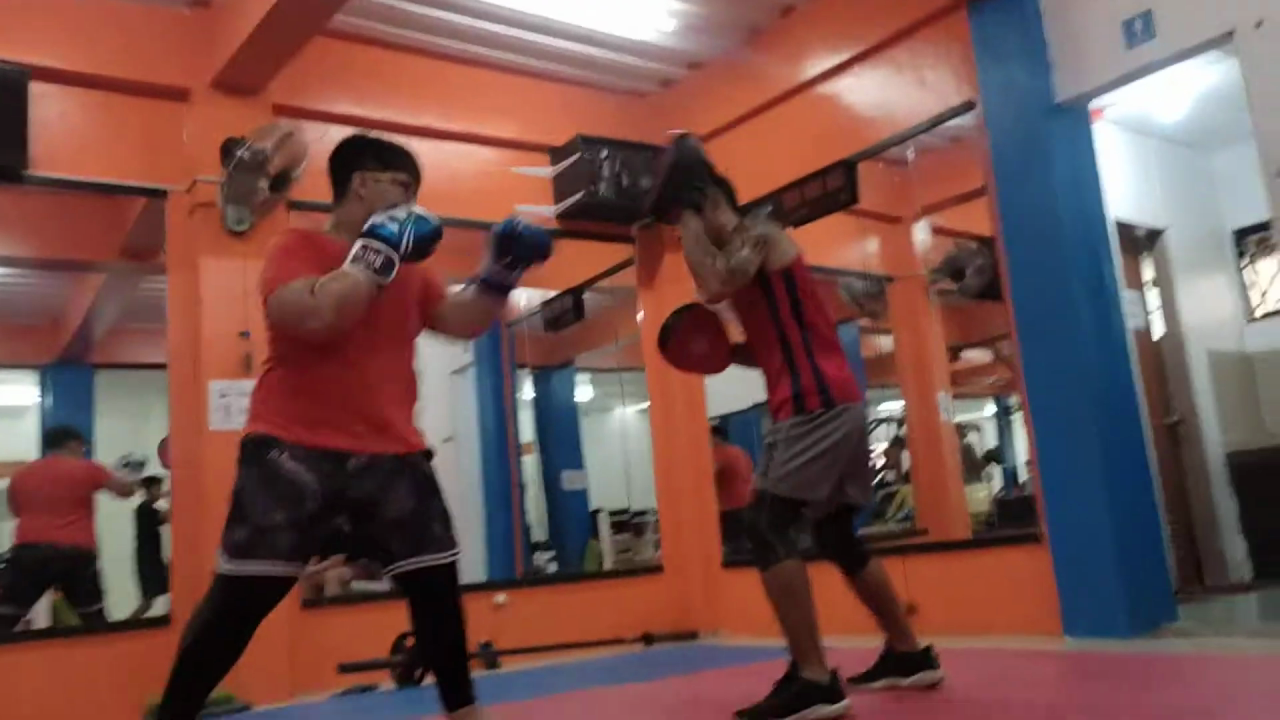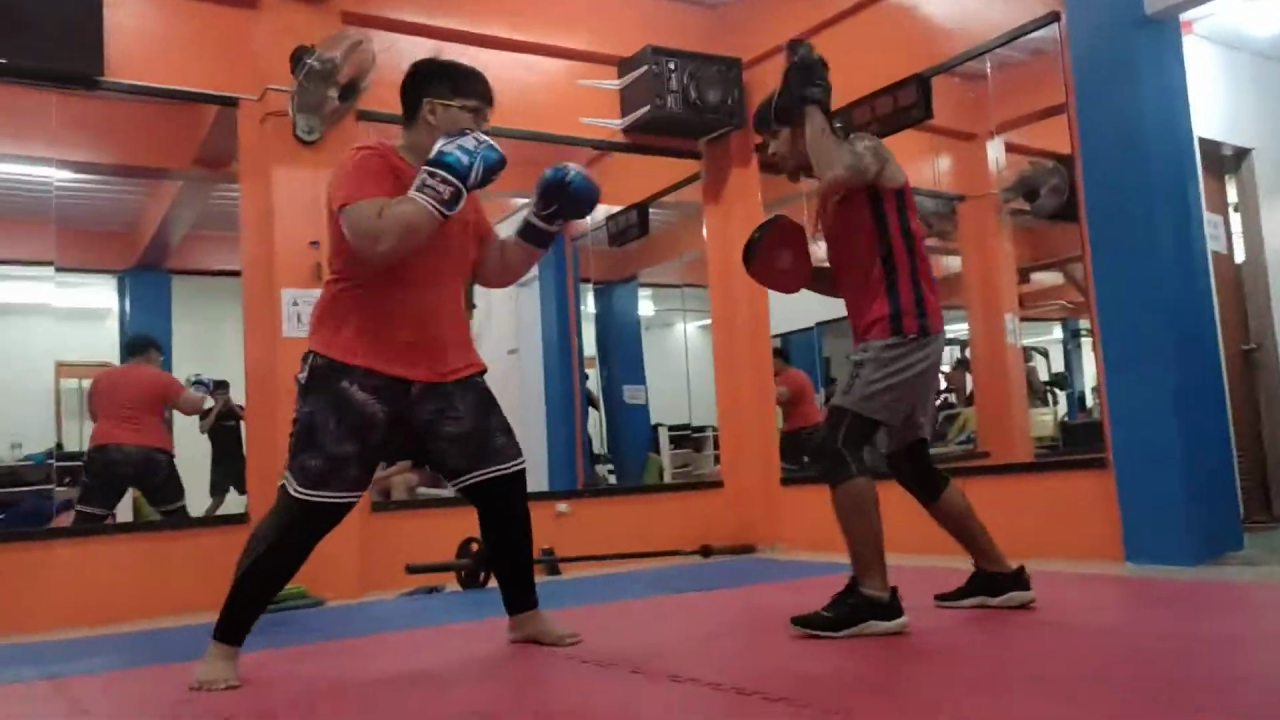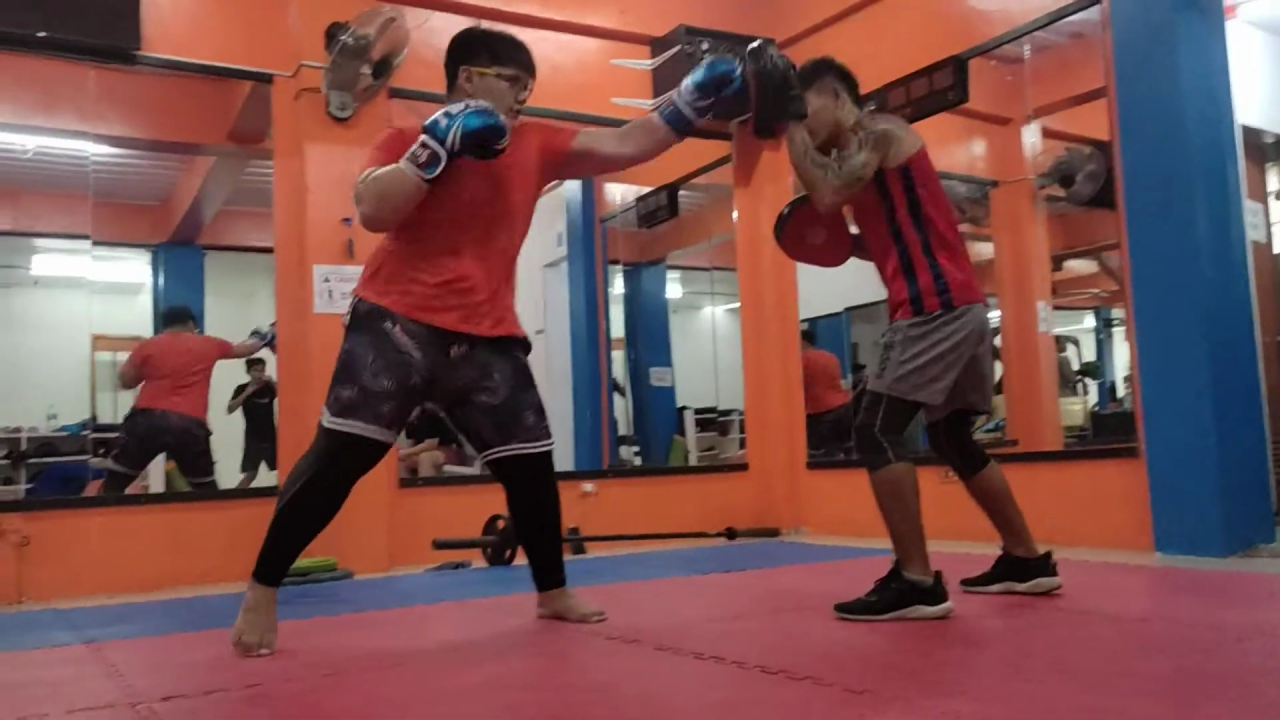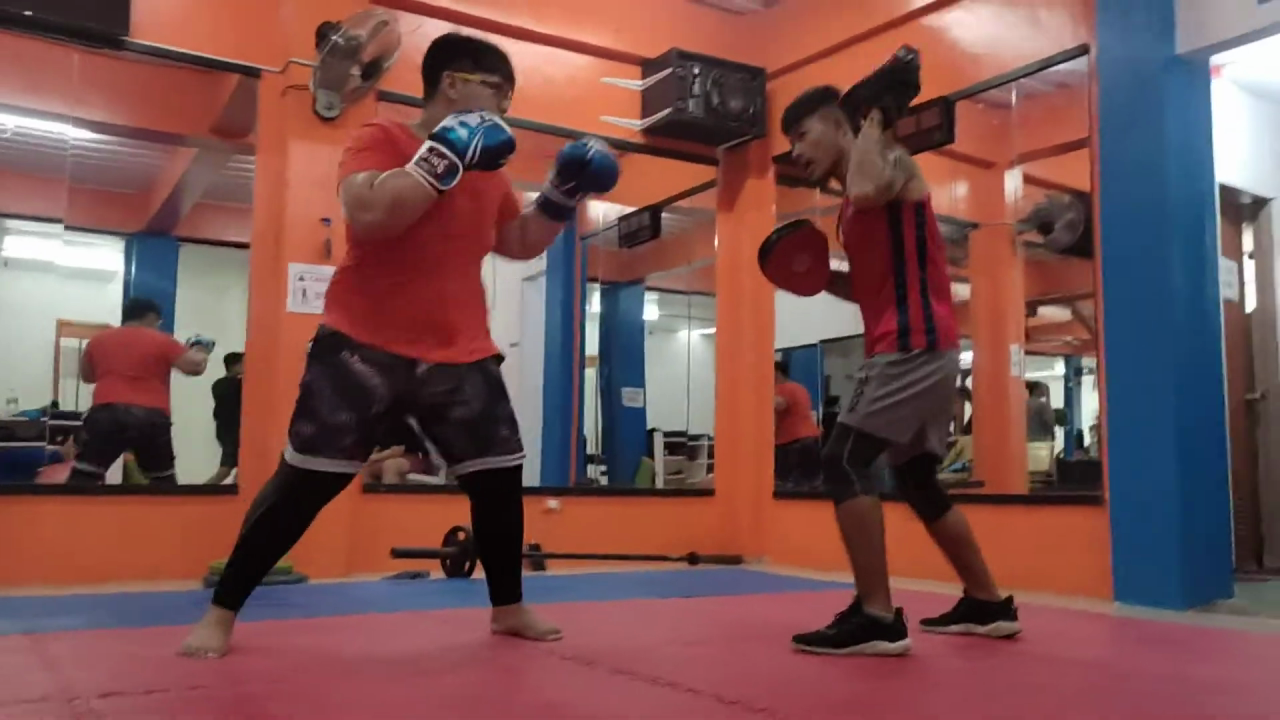
dt=0.3s
person 1, frame 1
left shoulder: (403, 268)
right shoulder: (299, 246)
left elbow: (464, 319)
right elbow: (313, 319)
left wrist: (501, 269)
right wrist: (379, 251)
left hip: (388, 455)
right hip: (294, 450)
left knee: (434, 579)
right knee: (244, 593)
person 1, frame 2
left shoulder: (461, 188)
right shoulder: (369, 163)
left elbow: (497, 271)
right elbow: (380, 242)
left wrist: (548, 215)
right wrist: (445, 180)
left hip: (447, 375)
right hip: (356, 372)
left knee: (505, 486)
right knee: (308, 512)
left ankle: (525, 616)
right ankle: (223, 645)
person 1, frame 3
left shoulder: (534, 145)
right shoulder: (406, 138)
left elbow: (621, 147)
right elbow: (375, 211)
left wrist: (690, 103)
right wrist: (436, 144)
left hip: (486, 338)
right hip: (398, 323)
left knee: (529, 466)
right knee: (341, 454)
left ankle: (553, 593)
right ankle: (263, 594)
person 1, frame 4
left shoulder: (488, 169)
right shoulder: (382, 139)
left elbow: (525, 241)
right elbow: (370, 217)
left wrist: (566, 190)
right wrist: (446, 153)
left hip: (461, 357)
right hip: (363, 347)
left knee: (500, 480)
right knee: (311, 482)
left ankle: (508, 608)
right ankle: (221, 610)
person 2, frame 1
left shoulder: (755, 233)
right shoulder: (741, 258)
left elbow: (711, 286)
left wrist: (687, 208)
left hip: (814, 405)
right hip: (832, 404)
left knee: (768, 529)
right knee: (836, 534)
right ankle: (908, 653)
person 2, frame 2
left shoulder: (862, 149)
right shoulder: (830, 199)
left elbow: (836, 174)
left wrist: (810, 108)
right wrist: (800, 274)
left hip: (903, 331)
right hip: (898, 335)
left knee: (837, 447)
right knee: (909, 463)
left ankle: (873, 594)
right ankle: (999, 575)
person 2, frame 3
left shoulder: (880, 130)
right shoulder: (866, 159)
left elbow: (826, 195)
left wrist: (789, 124)
left hip: (935, 309)
right hip: (959, 308)
left knee: (875, 431)
right knee: (951, 437)
left ankle: (916, 581)
right ankle: (1027, 559)
person 2, frame 4
left shoulder: (891, 161)
right shoulder: (858, 196)
left elbow: (868, 188)
left wrist: (874, 118)
right wrist: (820, 278)
left hip: (913, 346)
right hip: (924, 348)
left knee: (844, 462)
right knee: (915, 479)
left ankle: (877, 616)
right ankle: (988, 603)
person 3, frame 1
left shoulder: (21, 474)
right shoulder: (86, 469)
right elbow: (126, 488)
right wrist: (130, 468)
left hip: (31, 550)
right hip: (77, 553)
right knee: (95, 621)
person 3, frame 2
left shoulder: (100, 379)
right shoulder: (160, 379)
right elbow: (193, 407)
left hip: (104, 453)
right hip: (149, 455)
left knee: (85, 522)
right knee: (177, 517)
person 3, frame 3
left shoulder: (147, 347)
right shoulder: (209, 345)
left elbow: (126, 381)
right elbow: (244, 349)
right wrist: (261, 339)
left hip: (147, 419)
right hip: (189, 425)
left knee: (114, 484)
right knee: (206, 489)
person 3, frame 4
left shoulder: (99, 340)
right shoulder: (162, 341)
left elbow: (87, 376)
right elbow: (194, 367)
right wrist: (199, 351)
left hip: (106, 414)
right hip: (150, 418)
left knee: (82, 477)
right knee: (164, 481)
